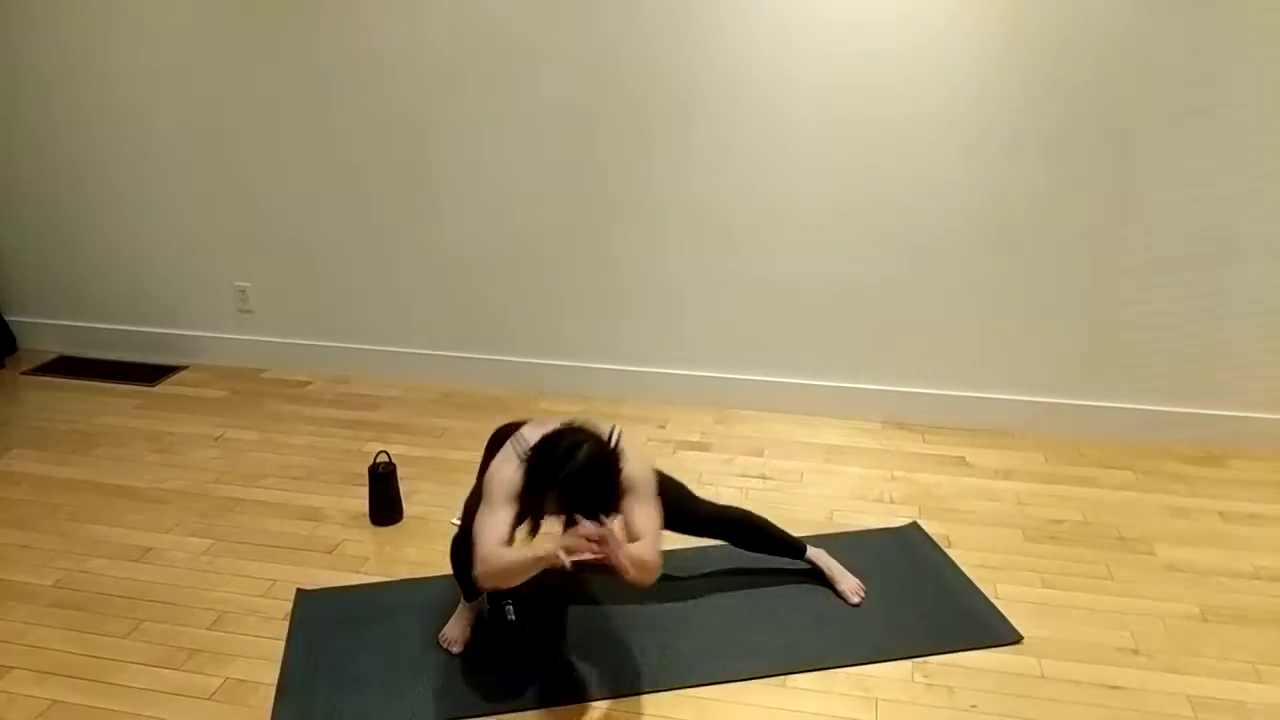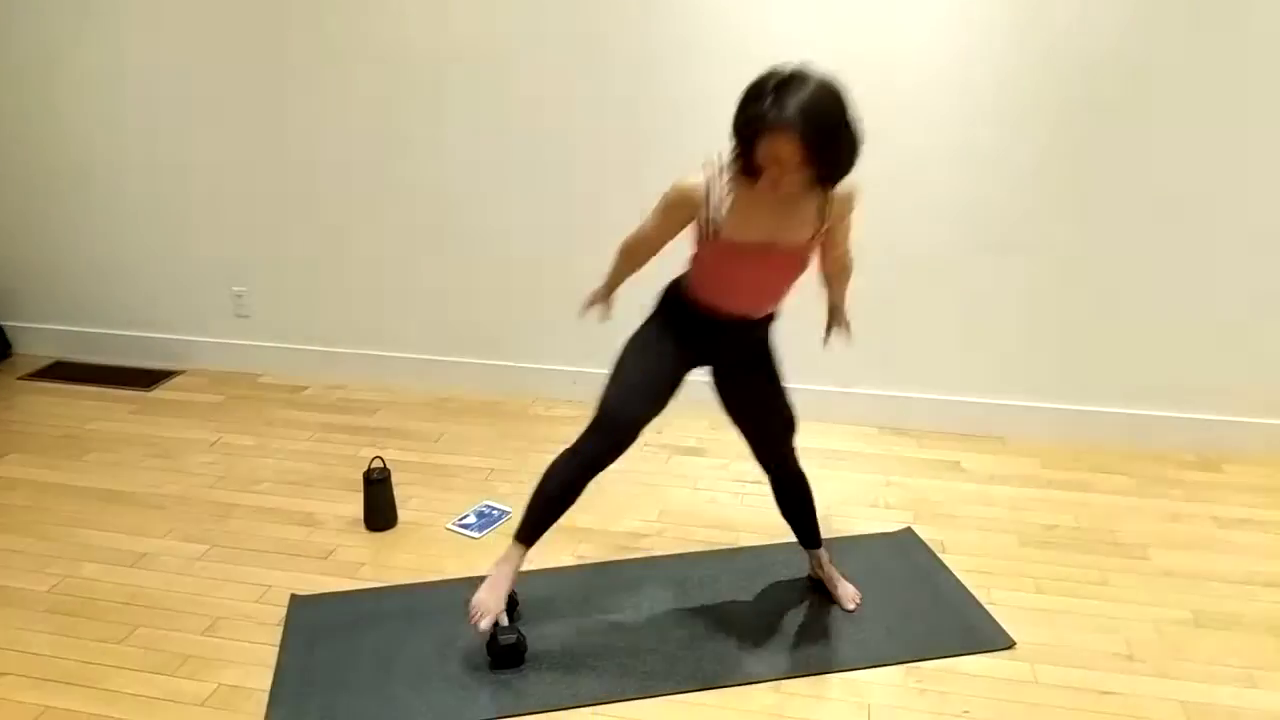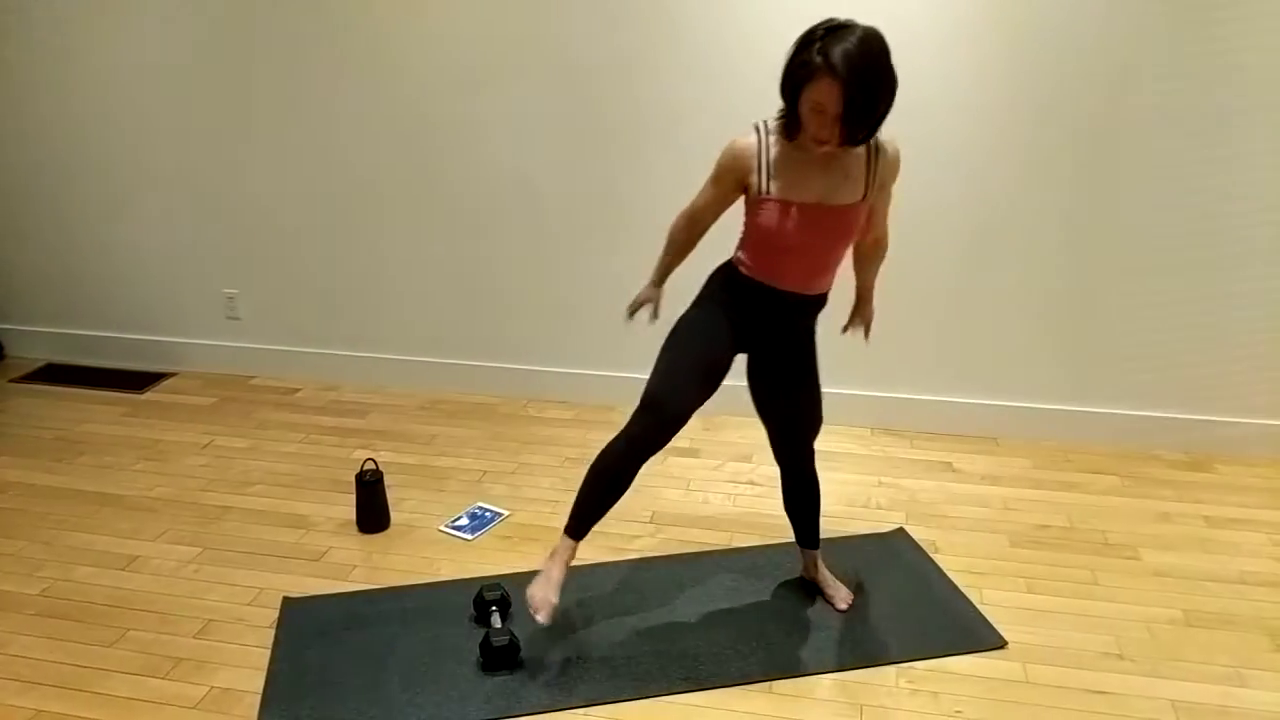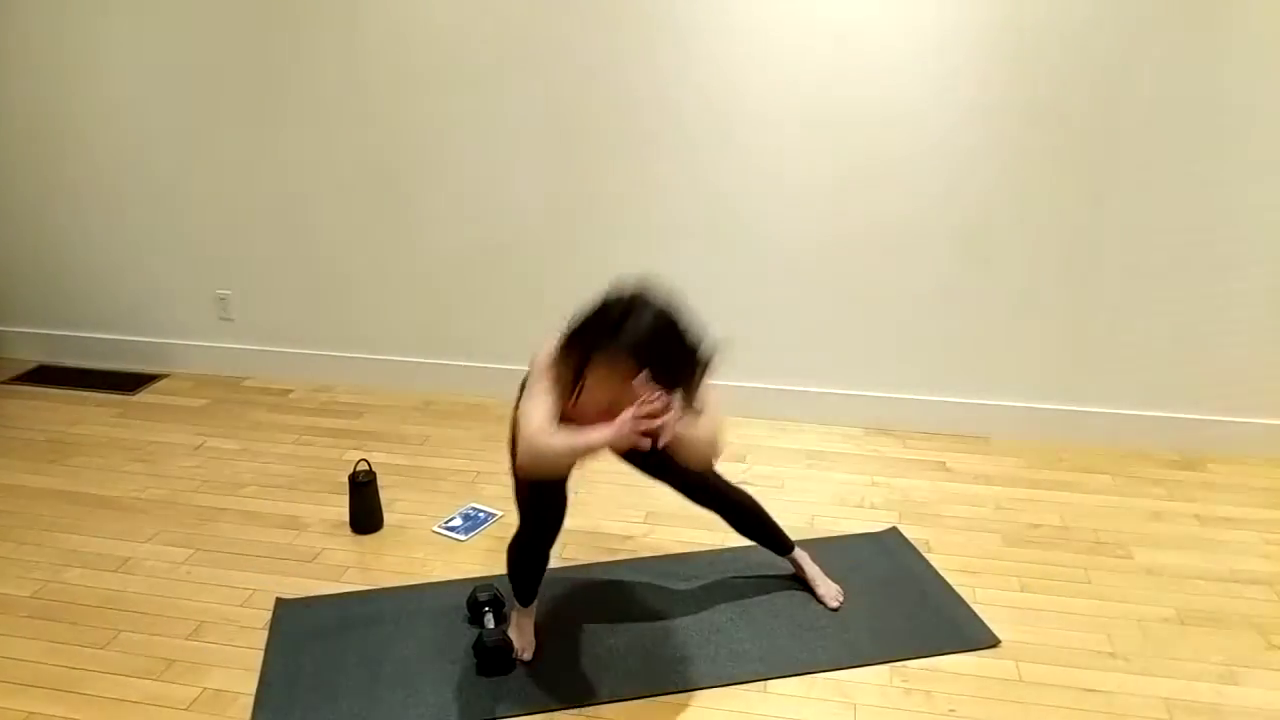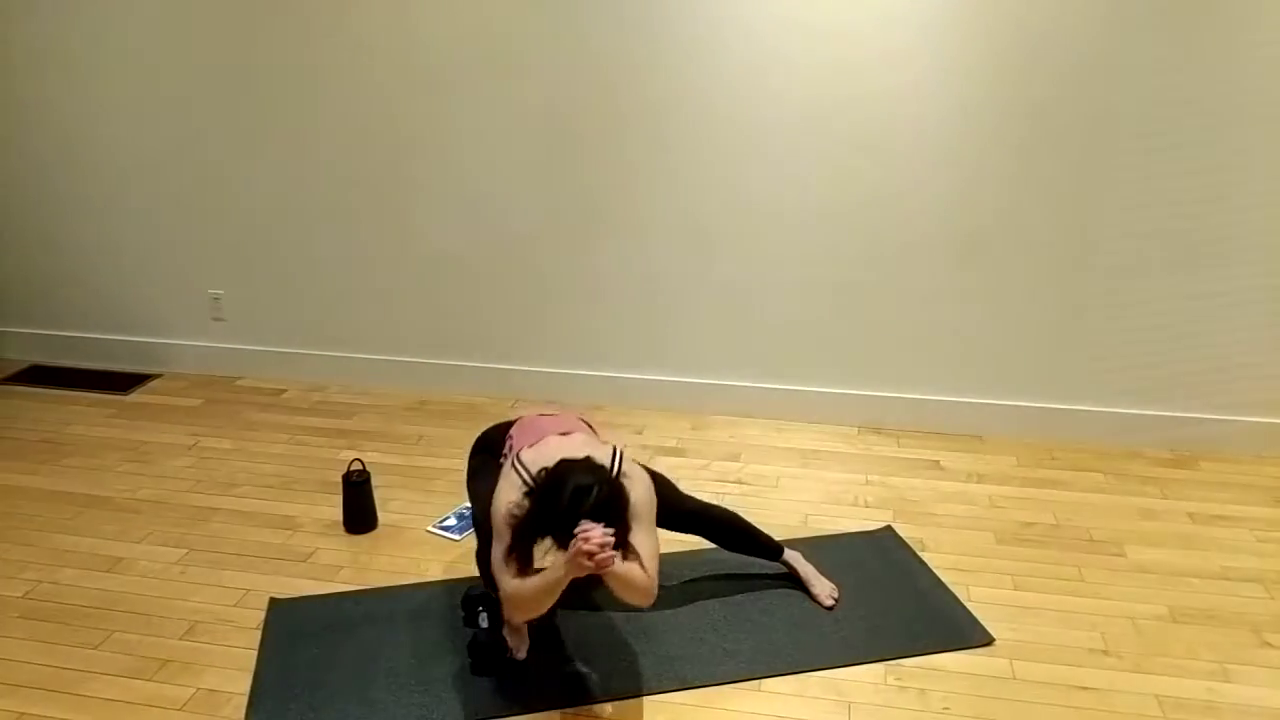
dt=0.5s
person 1, frame 1
left shoulder: (629, 466)
right shoulder: (511, 463)
left elbow: (649, 567)
right elbow: (484, 568)
left wrist: (616, 549)
right wrist: (552, 551)
left hip: (598, 469)
right hip: (525, 458)
left knee: (706, 514)
right knee: (469, 541)
left ankle: (814, 557)
right ankle: (470, 608)
person 1, frame 2
left shoulder: (834, 198)
right shoulder: (700, 191)
left elbow: (835, 260)
right elbow: (642, 243)
left wrist: (837, 306)
right wrist: (607, 287)
left hip: (750, 340)
right hip: (681, 326)
left knee: (779, 459)
right knee: (601, 443)
left ankle: (819, 564)
right ankle: (509, 561)
person 1, frame 3
left shoulder: (880, 161)
right shoulder: (750, 151)
left elbow: (872, 239)
right elbow: (694, 220)
left wrist: (864, 298)
right wrist: (653, 282)
left hip: (793, 324)
right hip: (729, 303)
left knee: (797, 455)
right knee: (649, 429)
left ankle: (812, 562)
right ankle: (562, 556)
person 1, frame 4
left shoulder: (678, 364)
right shoulder: (558, 363)
left elbow: (704, 452)
right elbow: (531, 454)
left wrist: (677, 428)
right wrist: (610, 433)
right hip: (563, 430)
left knee: (712, 489)
right knee: (538, 527)
left ankle: (800, 560)
right ankle: (522, 612)
person 1, frame 5
left shoulder: (633, 483)
right shoulder: (515, 493)
left elbow: (645, 591)
right elbow: (516, 601)
left wrist: (608, 560)
right wrist: (568, 563)
left hip: (577, 443)
right hip: (498, 451)
left knee: (685, 510)
right knee: (495, 550)
left ankle: (792, 560)
right ankle: (511, 622)
